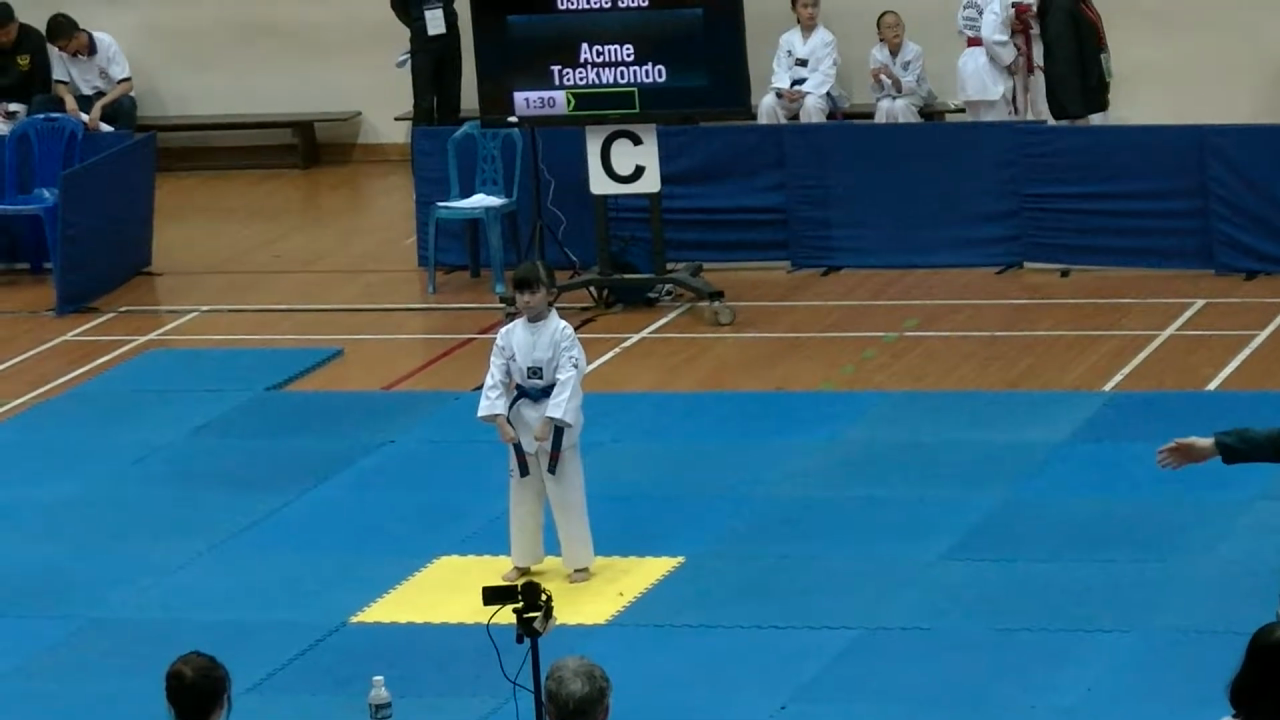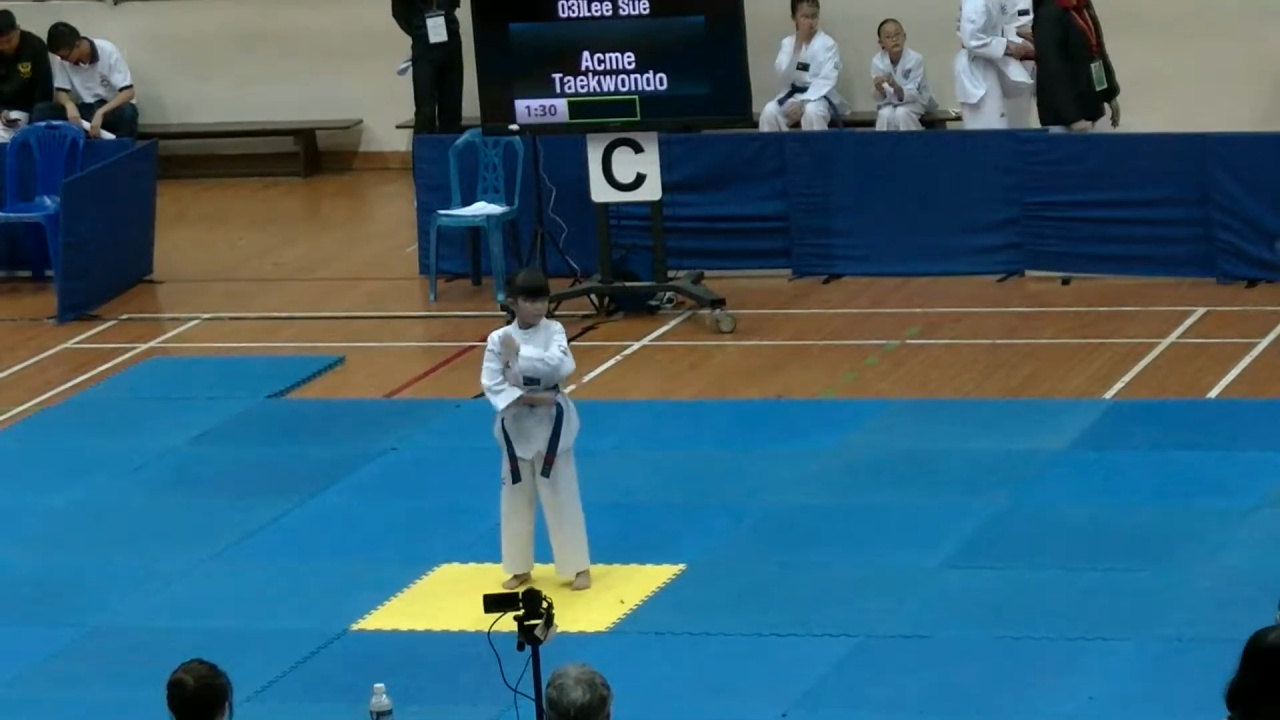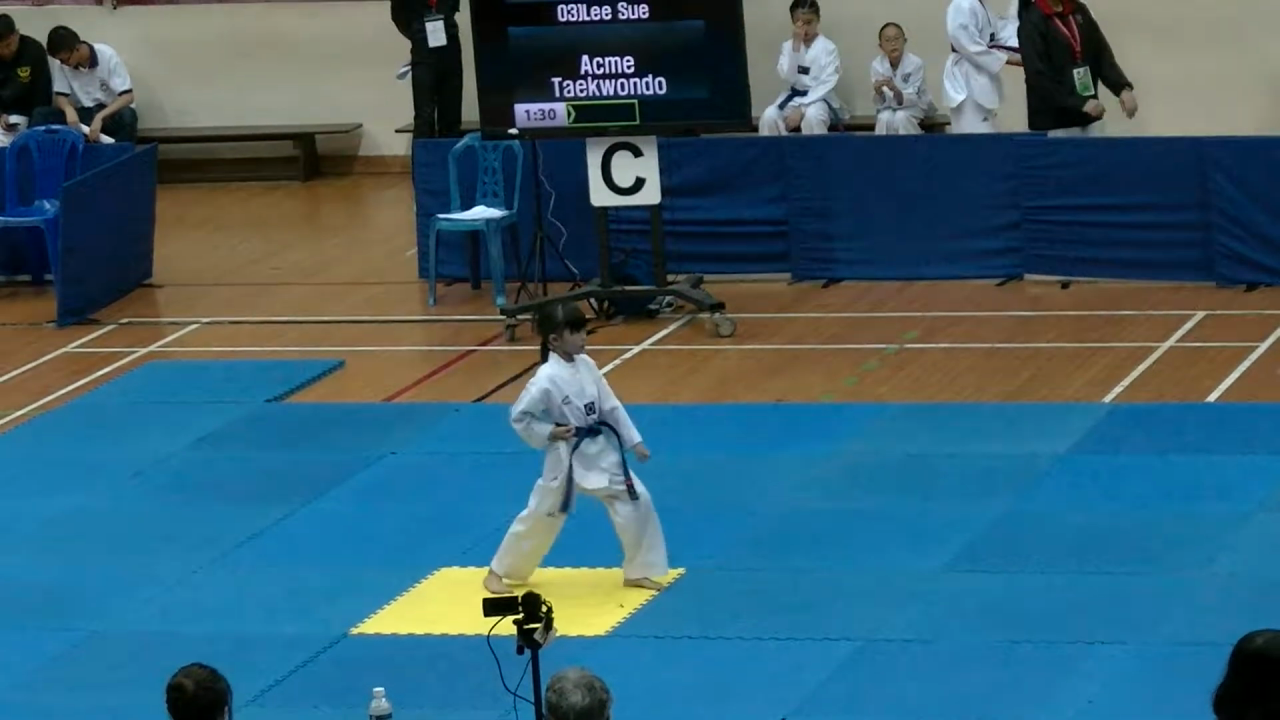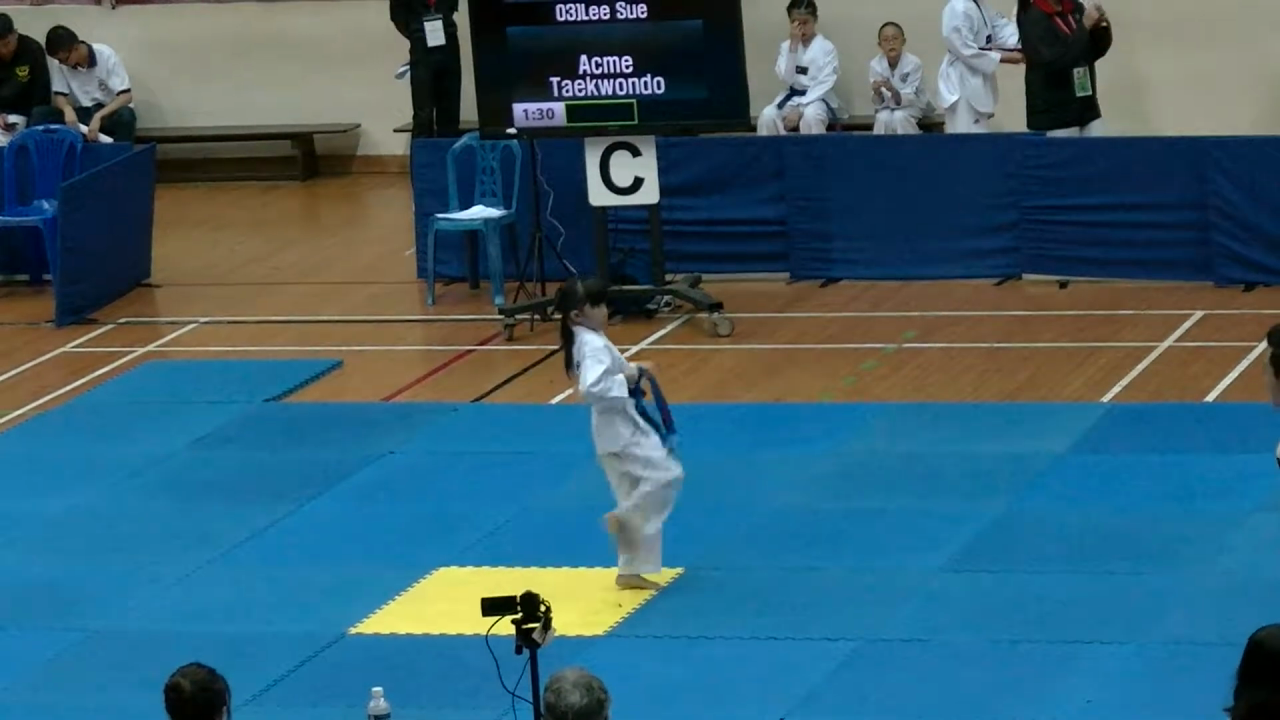
dt=0.5s
person 1, frame 1
left shoulder: (563, 332)
right shoulder: (508, 335)
left elbow: (569, 379)
right elbow: (496, 379)
left wrist: (549, 421)
right wrist: (501, 421)
left hip: (556, 419)
right hip: (521, 418)
left knee: (566, 492)
right knee: (523, 492)
left ankle: (579, 561)
right ankle: (523, 560)
person 1, frame 2
left shoulder: (554, 331)
right shoulder: (499, 339)
left elbow: (558, 365)
right elbow: (493, 384)
left wrist: (520, 352)
right wrist: (525, 398)
left hip: (552, 423)
right hip: (516, 424)
left knee: (561, 496)
right knee: (515, 498)
left ankle: (578, 567)
right ankle: (519, 569)
person 1, frame 3
left shoulder: (587, 365)
right shoulder: (547, 378)
left elbow: (611, 405)
right elbow: (518, 416)
left wrist: (634, 440)
right wrist: (549, 433)
left hip: (601, 450)
right hip: (568, 458)
left knee: (637, 504)
right knee: (539, 517)
left ankle: (638, 571)
right ankle: (497, 571)
person 1, frame 4
left shoulder: (591, 341)
right shoulder: (593, 346)
right elbow: (592, 388)
left wrist: (632, 371)
right wrist: (626, 380)
left hip: (624, 424)
right hip: (619, 428)
left knee: (644, 498)
right knee: (667, 475)
left ankle: (632, 570)
right ankle: (623, 519)
